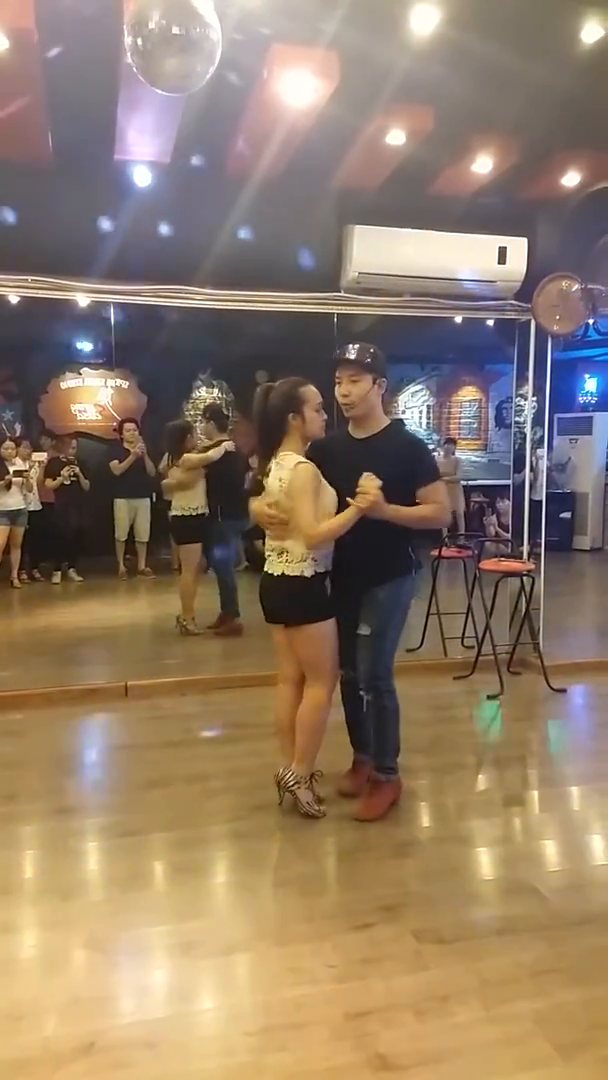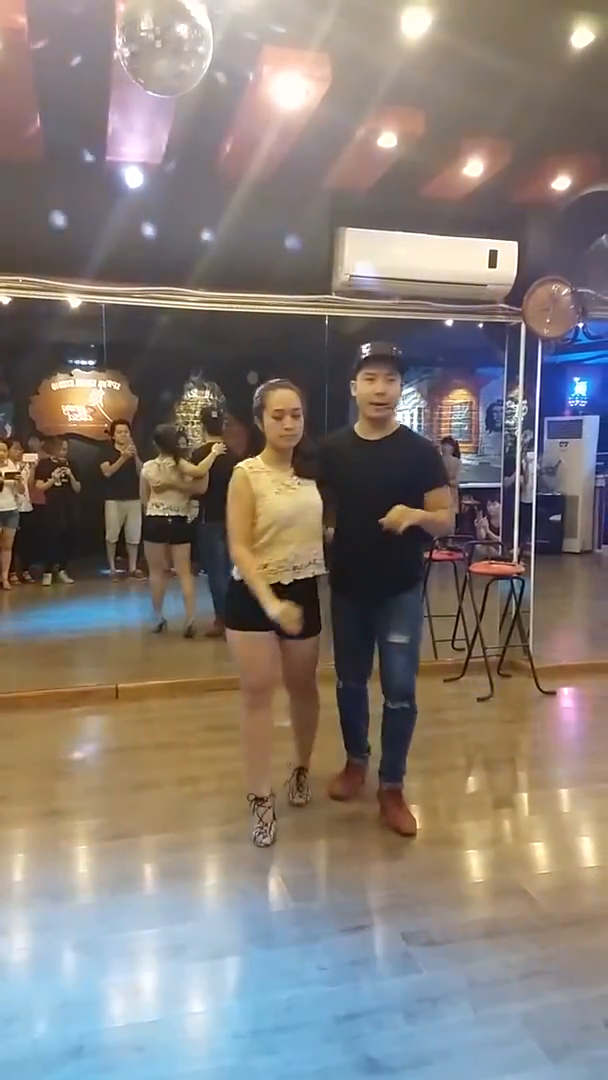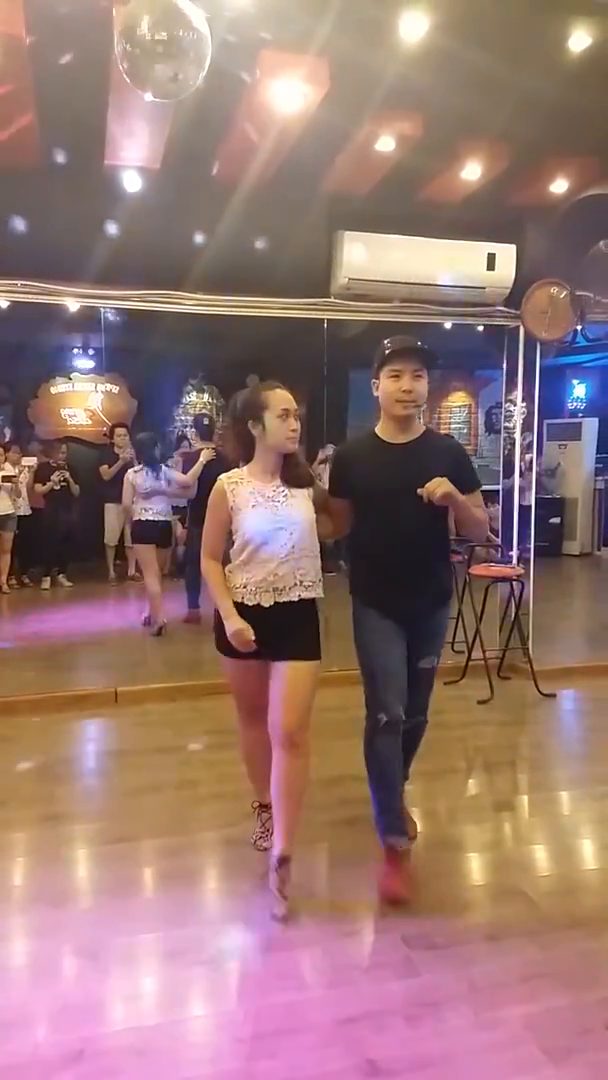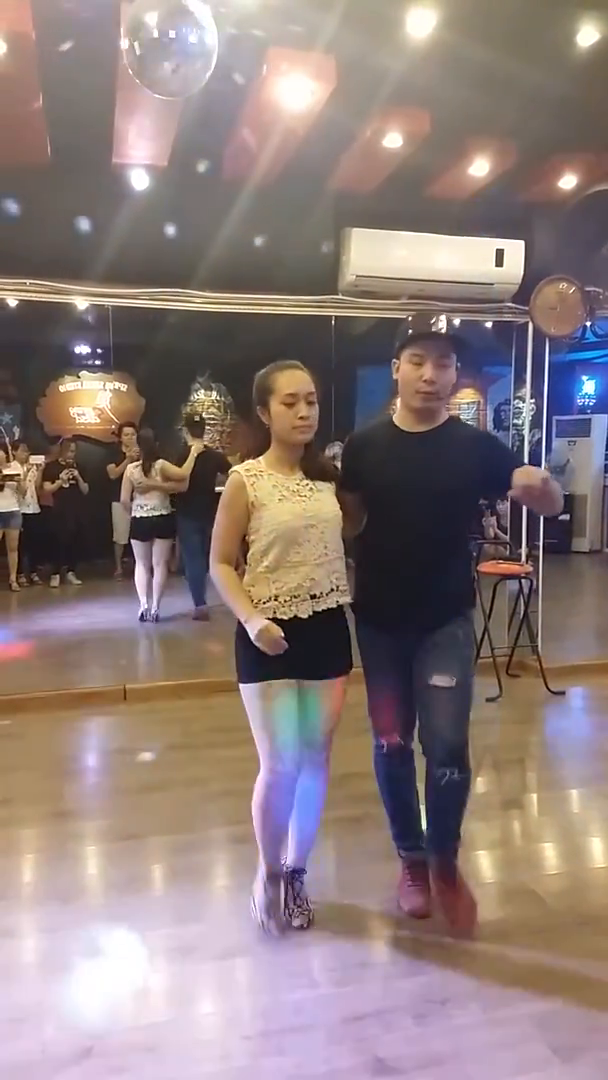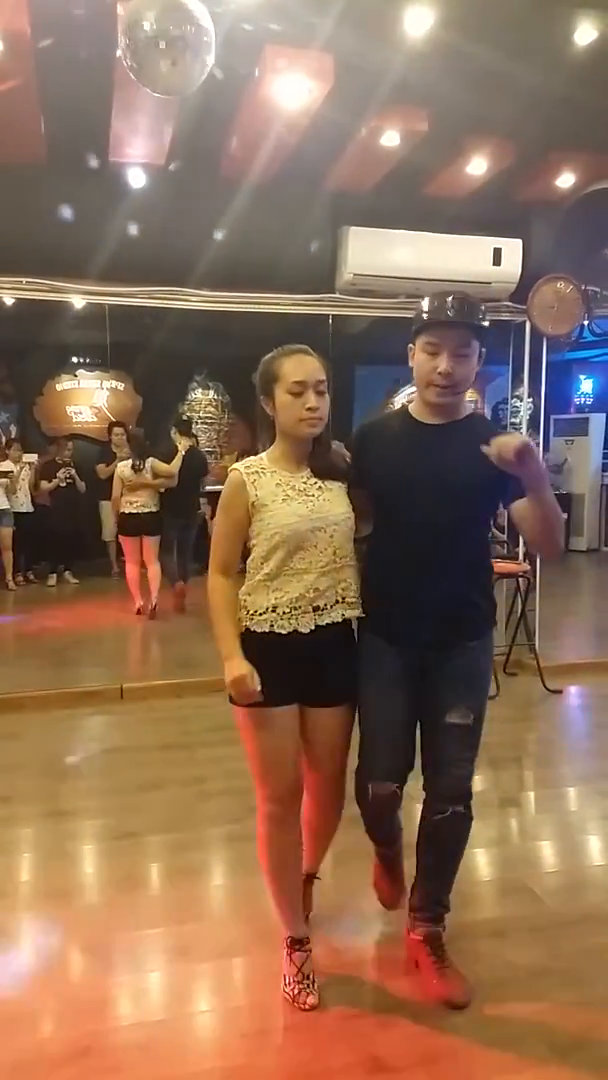
dt=0.5s
person 1, frame 1
left shoulder: (408, 447)
right shoulder: (328, 448)
left elbow: (440, 513)
left wrist: (385, 509)
right wrist: (264, 507)
left hip: (389, 578)
right hip: (344, 575)
left knee: (375, 674)
right knee: (350, 671)
left ankle: (387, 774)
right ankle: (363, 757)
person 1, frame 2
left shoulder: (419, 451)
right shoulder: (332, 450)
left elbow: (446, 519)
left wrist: (414, 515)
left hip: (401, 588)
right hip: (347, 585)
left knee: (399, 689)
right knee: (349, 680)
left ankle: (392, 787)
right ankle: (356, 760)
person 1, frame 3
left shoulder: (449, 455)
right shoulder: (351, 456)
left elbow: (479, 532)
right elbow: (339, 525)
left wrist: (454, 499)
left hip: (431, 603)
right hip: (375, 604)
left knee: (414, 714)
right knee: (387, 715)
left ankle: (394, 795)
right ankle: (395, 844)
person 1, frame 4
left shoulder: (476, 446)
right shoulder: (363, 446)
left elbow: (551, 508)
right elbow: (349, 520)
left wrist: (540, 484)
left hip: (447, 618)
right hip: (379, 618)
left knee: (447, 747)
right knee: (392, 744)
left ankle: (447, 861)
right ankle: (414, 860)
person 1, frame 5
left shoulder: (496, 446)
right shoulder: (374, 438)
left elbow: (548, 545)
right elbow: (352, 520)
left wrist: (533, 477)
left hip: (464, 638)
right hip: (385, 632)
left knee: (451, 789)
right knee: (380, 779)
left ankle: (427, 930)
right ankle: (386, 845)
person 2, frame 1
left shoulder: (279, 464)
right shoulder: (300, 469)
right elbow: (312, 536)
right wrist: (359, 509)
left hip: (280, 581)
right hip: (299, 585)
left knee: (293, 680)
right knee: (321, 680)
left ankle: (290, 770)
right ankle: (299, 775)
person 2, frame 2
left shoulder: (309, 473)
right shoulder: (247, 475)
right elbow: (239, 548)
right wrist: (269, 601)
left hip: (302, 595)
right hip: (251, 597)
left knee: (303, 689)
right knee: (257, 696)
left ankle: (301, 768)
right ankle: (261, 797)
person 2, frame 3
left shoulder: (306, 484)
right shoulder: (228, 487)
right elbow: (210, 559)
right wrist: (227, 615)
left hip: (297, 617)
right hip: (244, 619)
left knee: (290, 735)
right knee: (253, 720)
left ankle: (281, 860)
right ankle: (264, 804)
person 2, frame 4
left shoulder: (328, 475)
right shoulder: (245, 479)
left elbow: (351, 536)
right elbow: (221, 564)
right wrist: (251, 618)
left hip: (328, 628)
right hip: (268, 634)
left knee: (314, 757)
right knee: (280, 765)
left ankle: (296, 870)
right ankle: (268, 868)
person 2, frame 5
left shoulder: (340, 473)
right shoulder: (246, 479)
left elbow: (364, 545)
right elbow: (221, 574)
right wrist: (231, 654)
left hip: (333, 644)
right hip: (267, 647)
left knee: (327, 788)
right knee: (279, 799)
left ankle: (307, 872)
right ankle: (295, 942)
